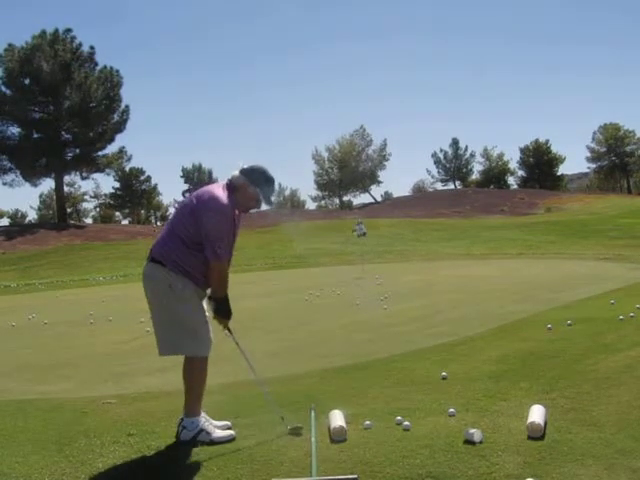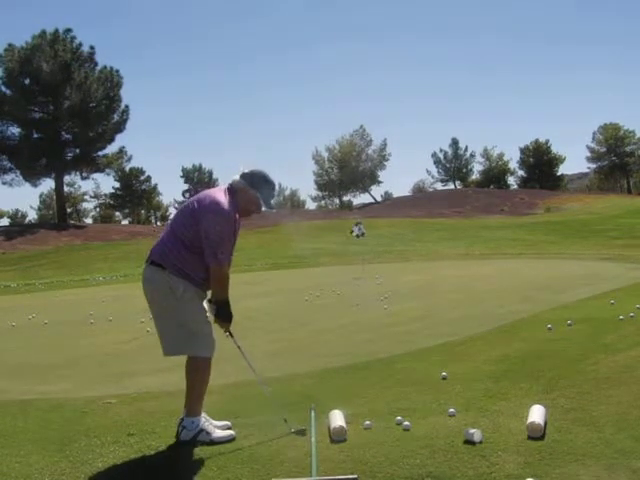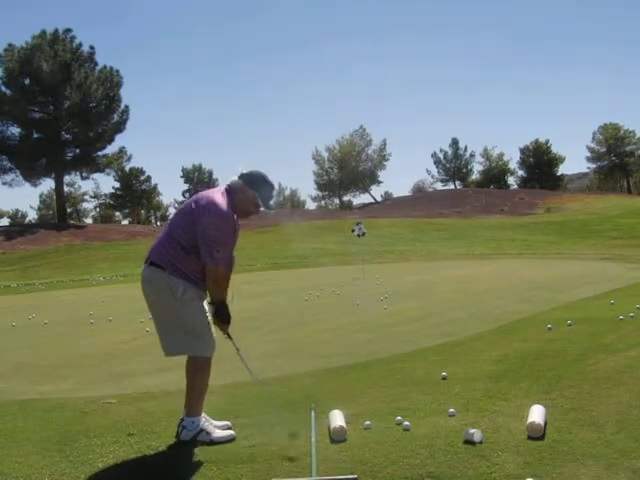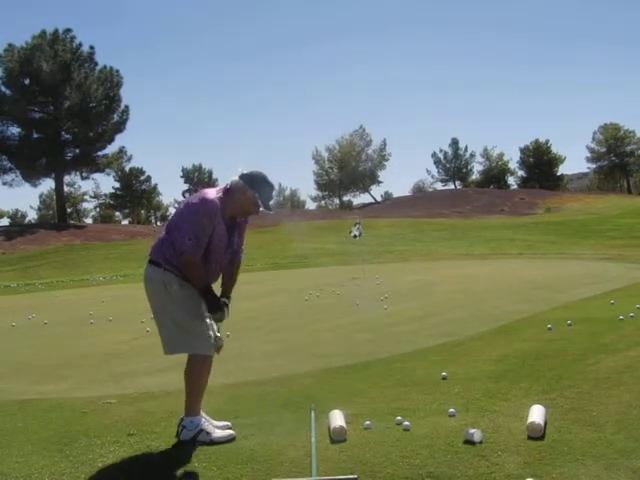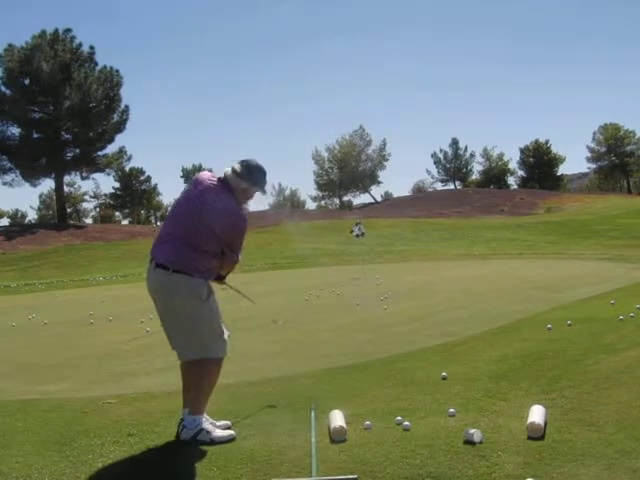
dt=0.5s
person 1, frame 1
left shoulder: (228, 206)
right shoulder: (218, 204)
left elbow: (220, 260)
right elbow: (217, 262)
left wrist: (216, 297)
right wrist: (221, 302)
left hip: (178, 276)
right hip: (170, 277)
left knee: (198, 347)
right knee: (197, 348)
left ankle: (193, 416)
right ankle: (191, 425)
person 1, frame 2
left shoulder: (227, 208)
right shoulder: (219, 209)
left elbow: (221, 264)
right elbow: (217, 266)
left wrist: (217, 302)
right wrist: (222, 306)
left hip: (177, 279)
right hip: (169, 279)
left knee: (200, 348)
right knee: (201, 348)
left ankle: (193, 416)
right ankle: (191, 425)
person 1, frame 3
left shoulder: (227, 210)
right shoulder: (216, 209)
left elbow: (225, 262)
right elbow: (213, 267)
left wrist: (219, 302)
right wrist: (220, 307)
left hip: (177, 280)
right hip: (169, 280)
left knee: (201, 347)
right knee: (202, 349)
left ankle: (193, 416)
right ankle: (191, 425)
person 1, frame 4
left shoulder: (237, 215)
right shoulder: (207, 206)
left elbow: (234, 258)
right elbow: (188, 258)
left wrist: (224, 298)
right wrist: (210, 296)
left hip: (185, 281)
right hip: (169, 278)
left knee: (210, 345)
right knee: (201, 347)
left ankle: (193, 415)
right ankle: (191, 424)
person 1, frame 5
left shoulder: (202, 181)
right shoulder: (235, 216)
right elbow: (230, 260)
right wrist: (219, 274)
left hip: (159, 273)
right hip: (186, 282)
left knee: (192, 348)
right knee: (214, 349)
left ankle: (190, 415)
right ankle: (193, 424)
